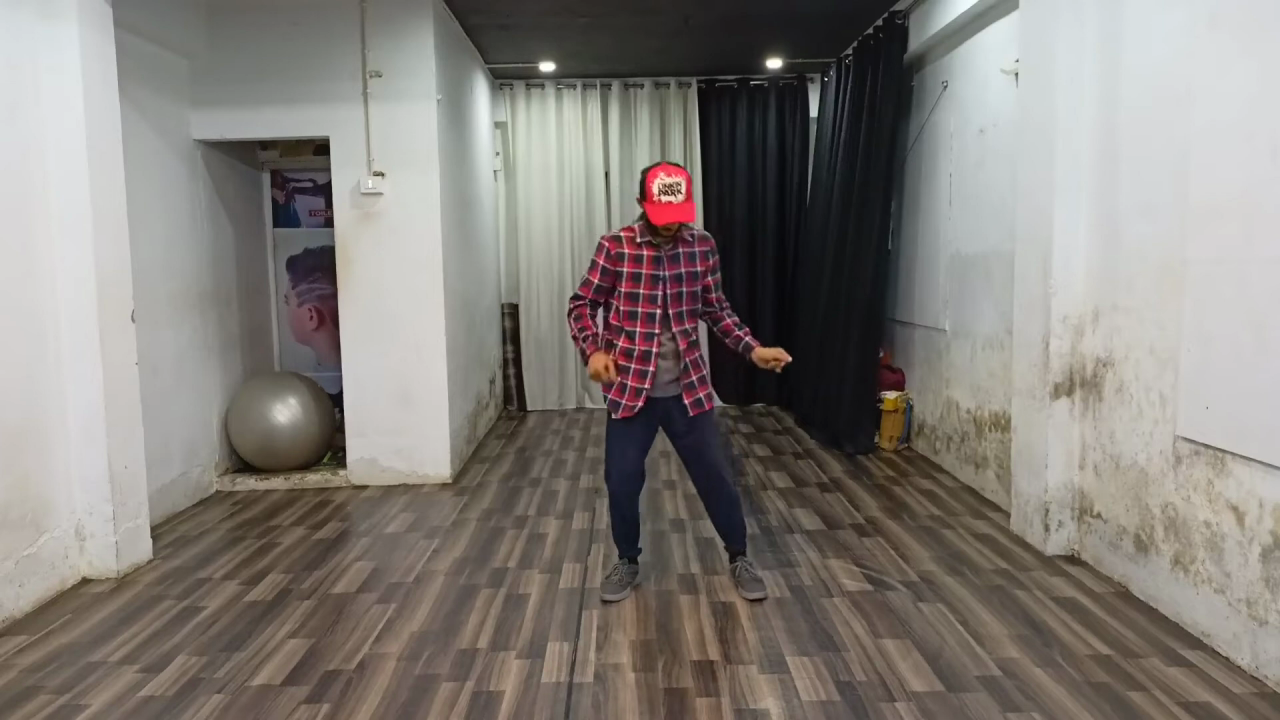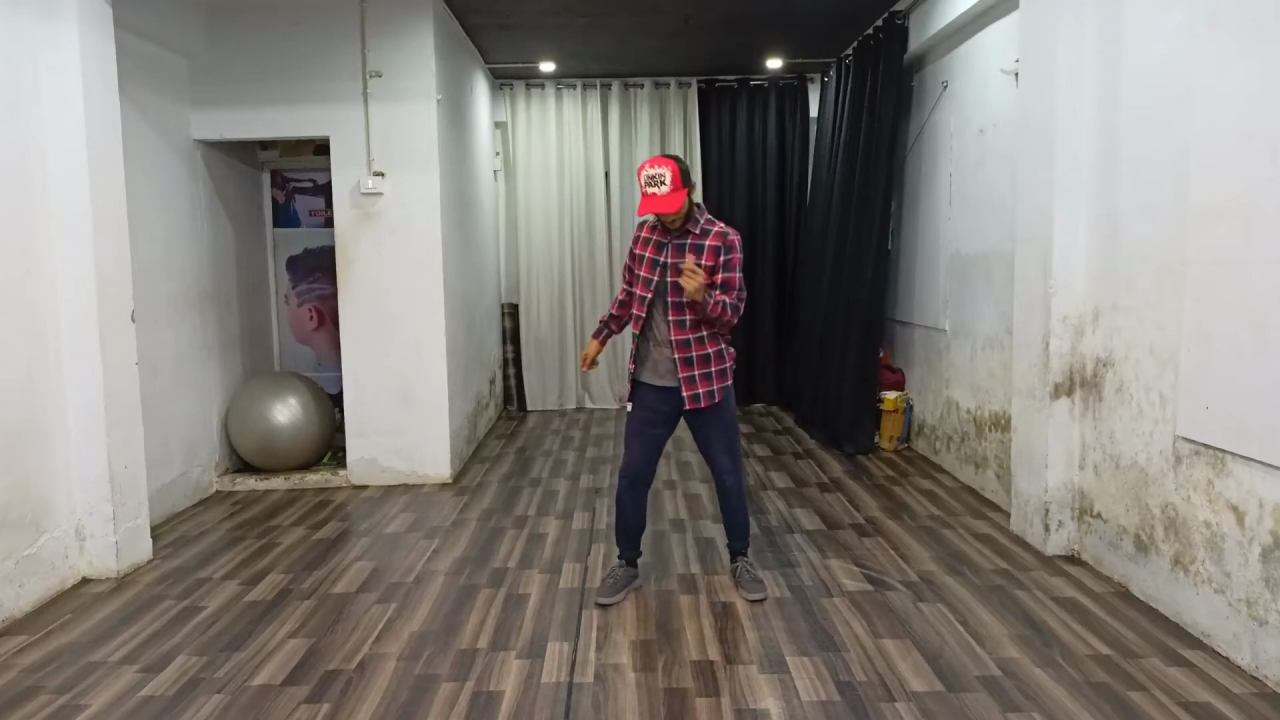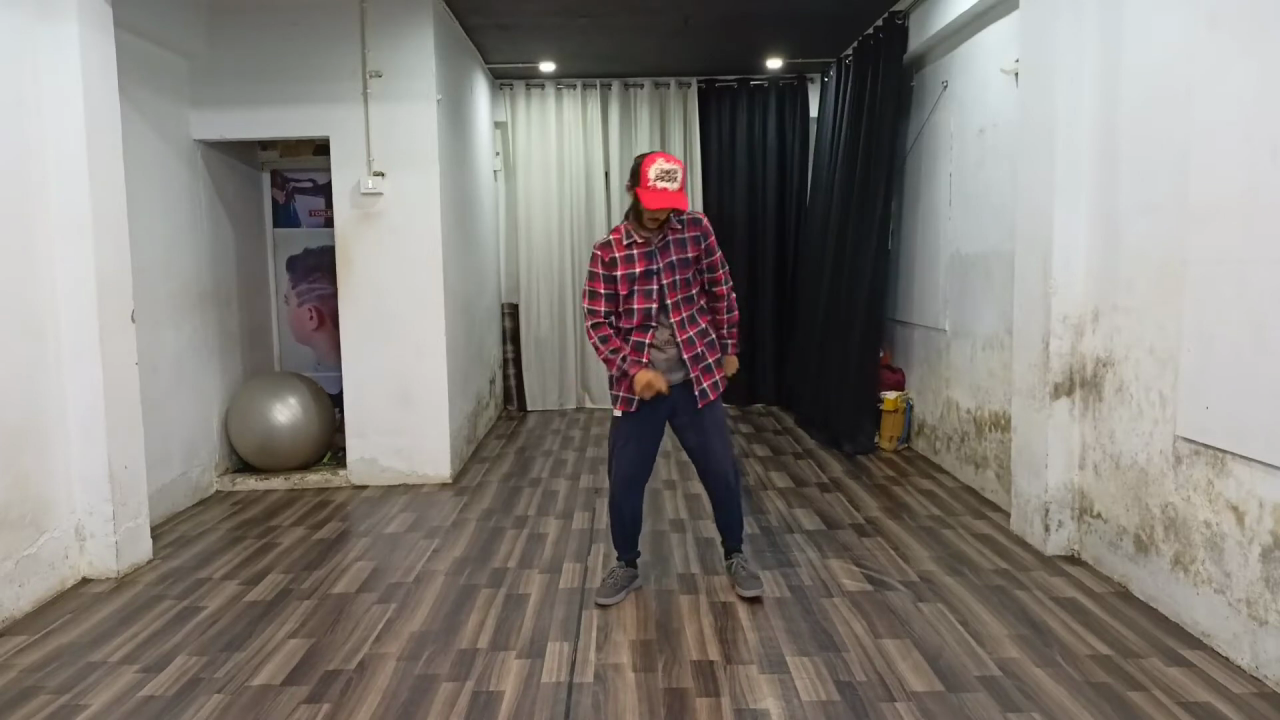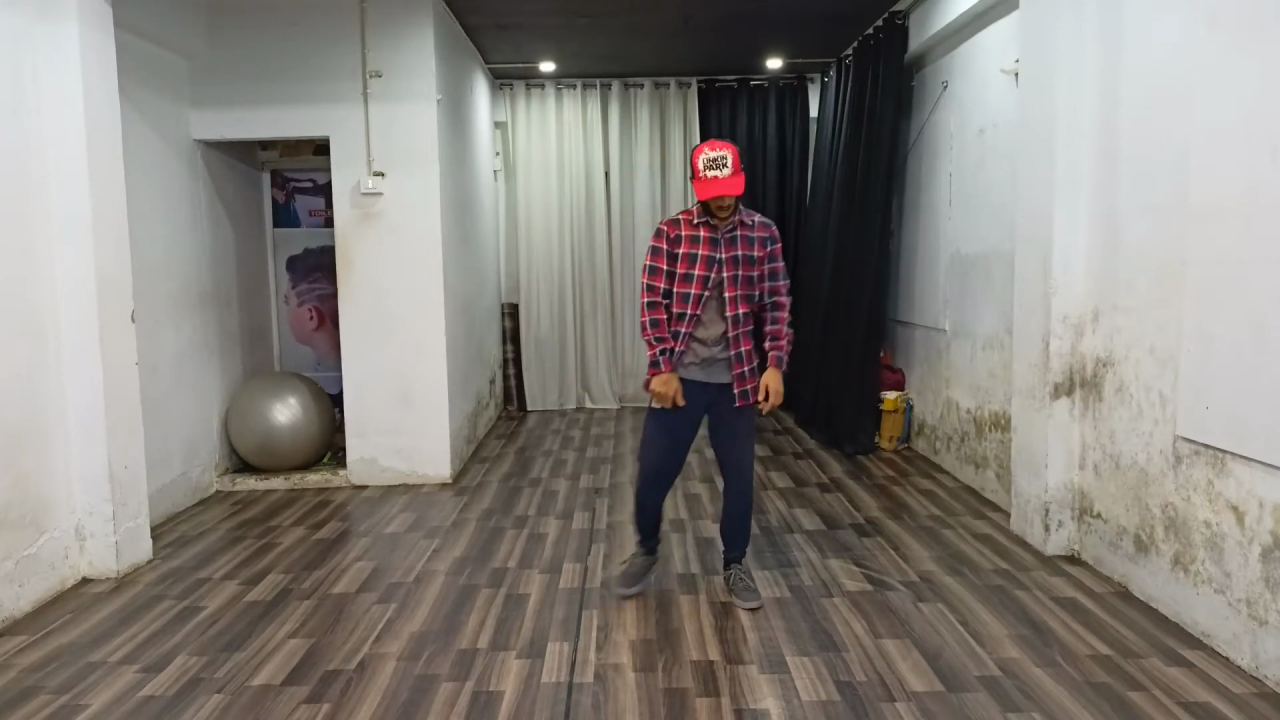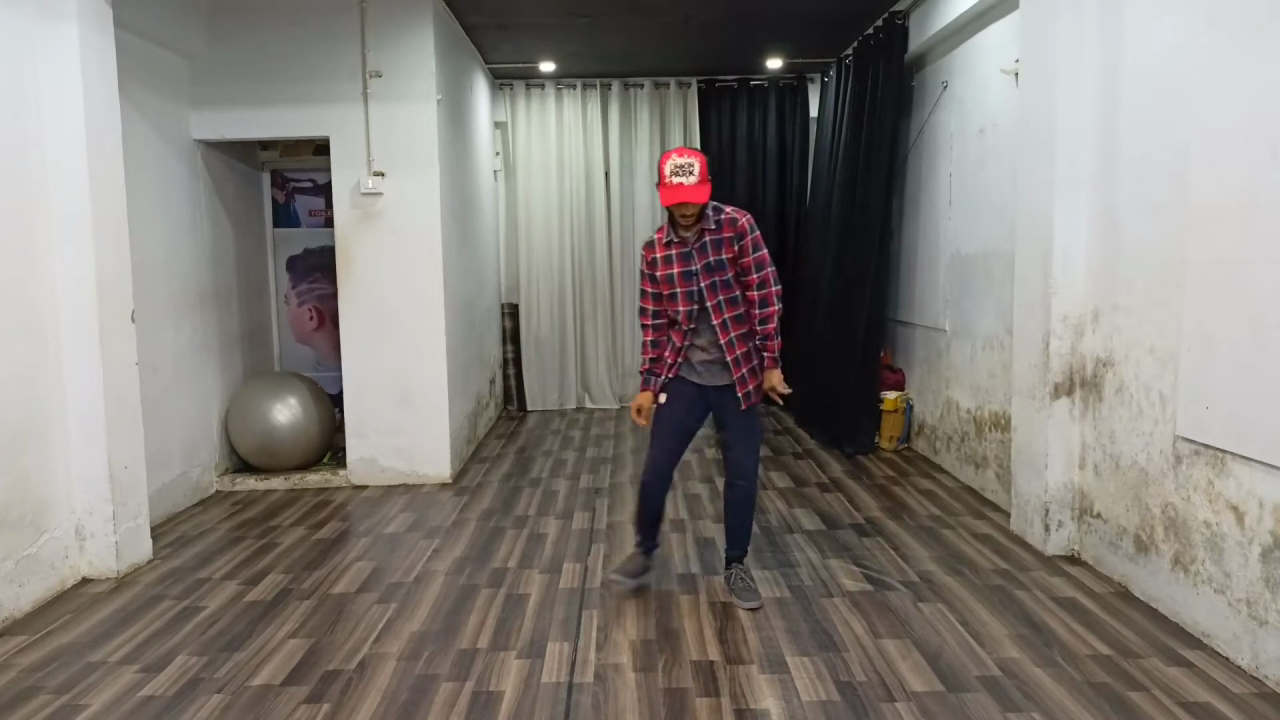
dt=0.7s
person 1, frame 1
left shoulder: (702, 246)
right shoulder: (616, 246)
left elbow: (717, 310)
right elbow: (581, 304)
left wrist: (753, 349)
right wrist: (592, 350)
left hip: (688, 386)
right hip: (630, 386)
left knee: (717, 474)
right knee: (623, 479)
left ankle: (738, 557)
right ankle: (627, 561)
person 1, frame 2
left shoulder: (722, 239)
right shoulder: (644, 234)
left elbow: (733, 312)
left wrist: (703, 297)
right wrist: (600, 337)
left hip: (706, 378)
right hip: (651, 382)
left knee: (728, 473)
right knee: (633, 475)
left ankle: (740, 559)
right ankle: (627, 564)
person 1, frame 3
left shoulder: (696, 229)
right shoulder: (610, 251)
left elbow: (721, 290)
right elbow: (597, 321)
left wrist: (727, 348)
right wrist: (633, 370)
left hip: (697, 377)
right hip: (639, 383)
left knee: (722, 471)
right knee: (625, 480)
left ankle: (735, 555)
right ankle: (626, 565)
person 1, frame 4
left shoulder: (763, 233)
right shoulder: (673, 231)
left elbow: (777, 303)
right elbow: (653, 301)
left wrist: (775, 365)
right wrist: (662, 367)
left hip: (736, 378)
right hip: (680, 376)
left knee: (740, 476)
right knee: (655, 470)
left ankle: (735, 565)
right ankle: (646, 552)
person 1, frame 5
left shoulder: (737, 226)
right shoulder: (655, 249)
left elbow: (765, 297)
right elbow: (653, 321)
left wrist: (770, 364)
right wrist: (648, 384)
left hip: (738, 375)
right hip: (683, 376)
left knee: (742, 474)
right knee: (658, 466)
left ankle: (735, 565)
right ankle: (644, 552)
